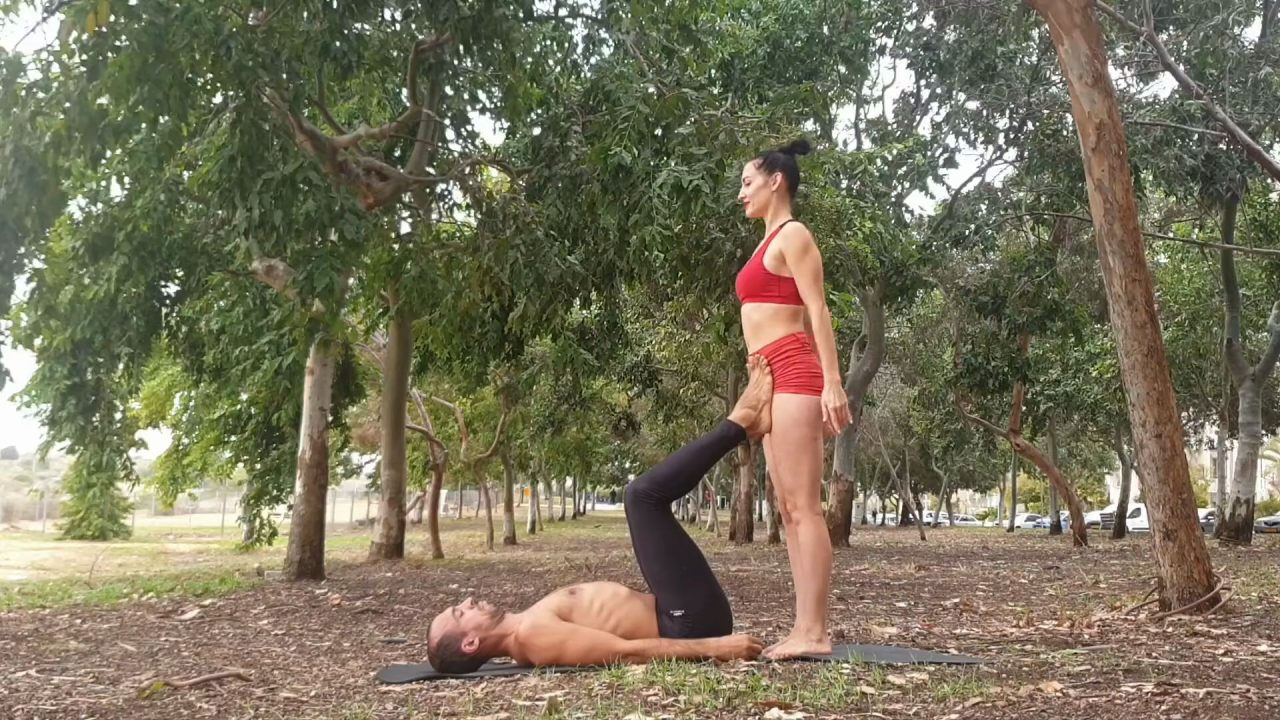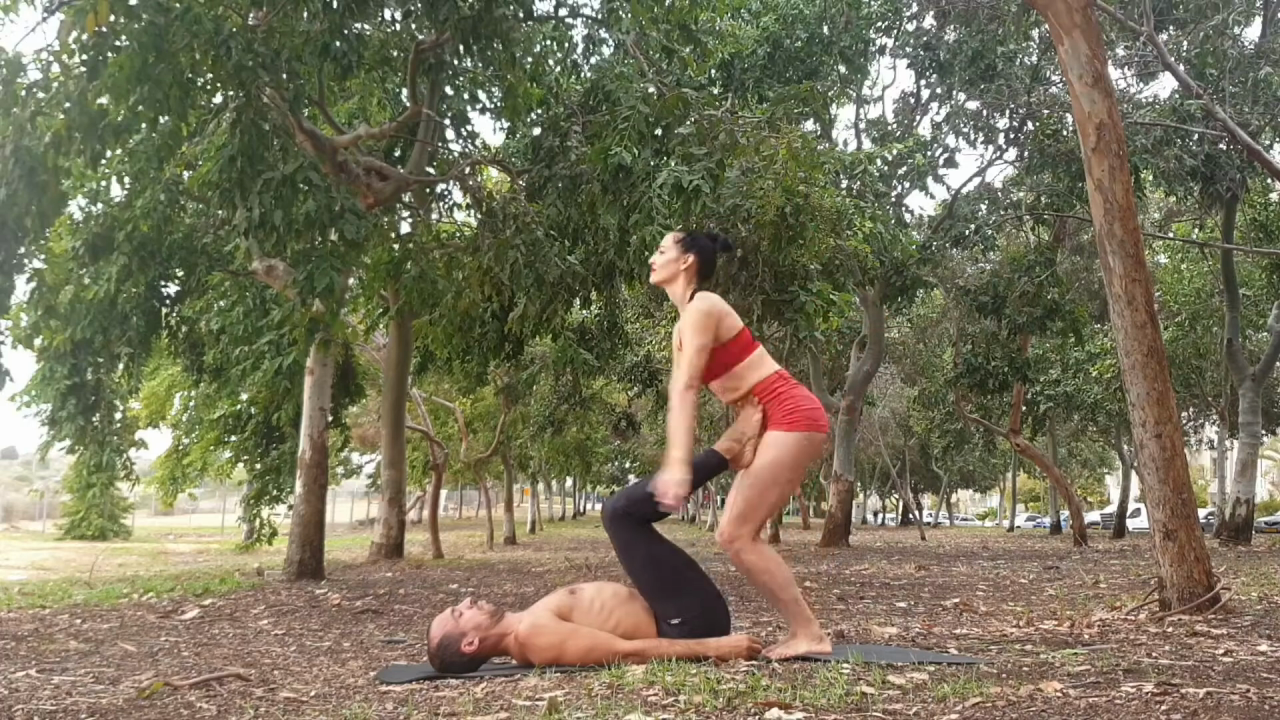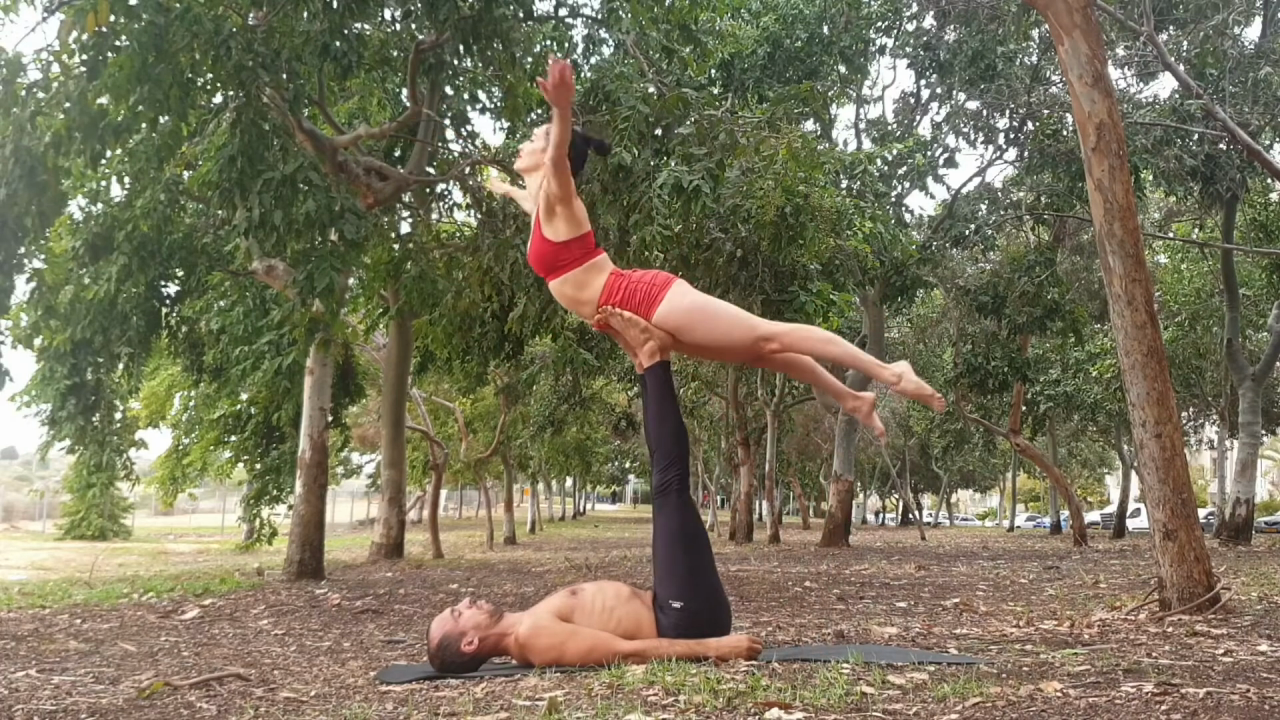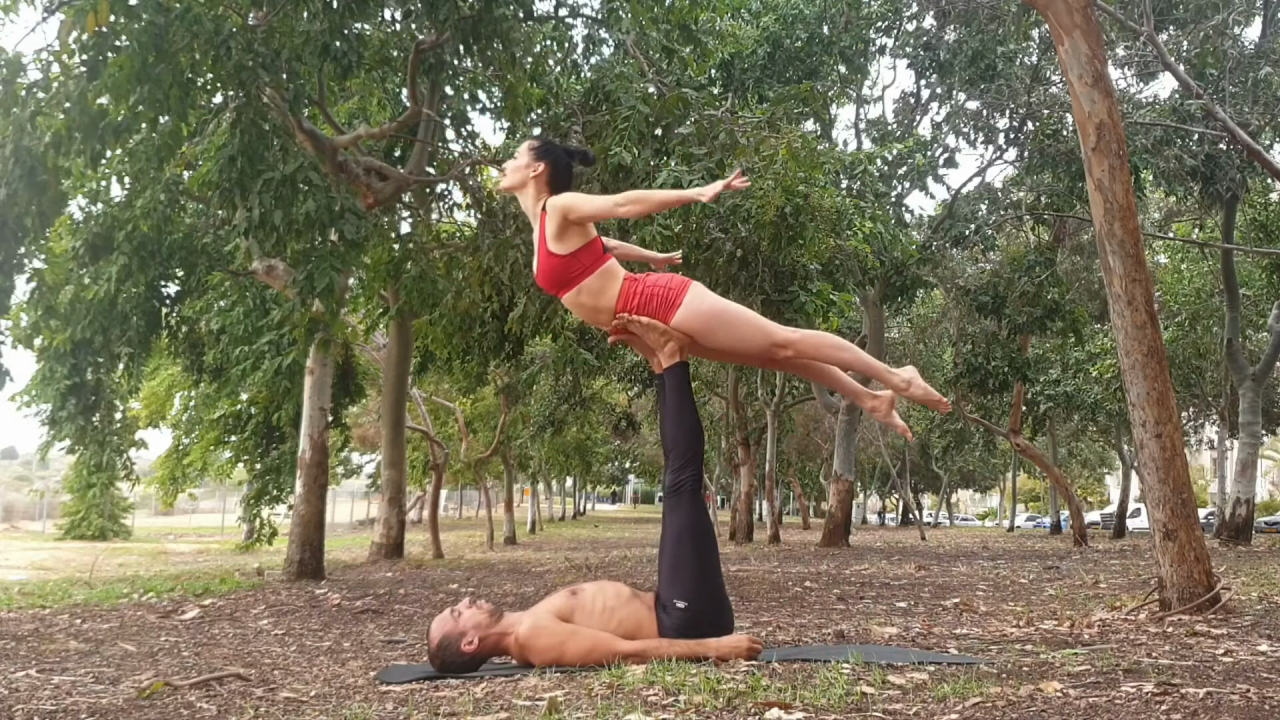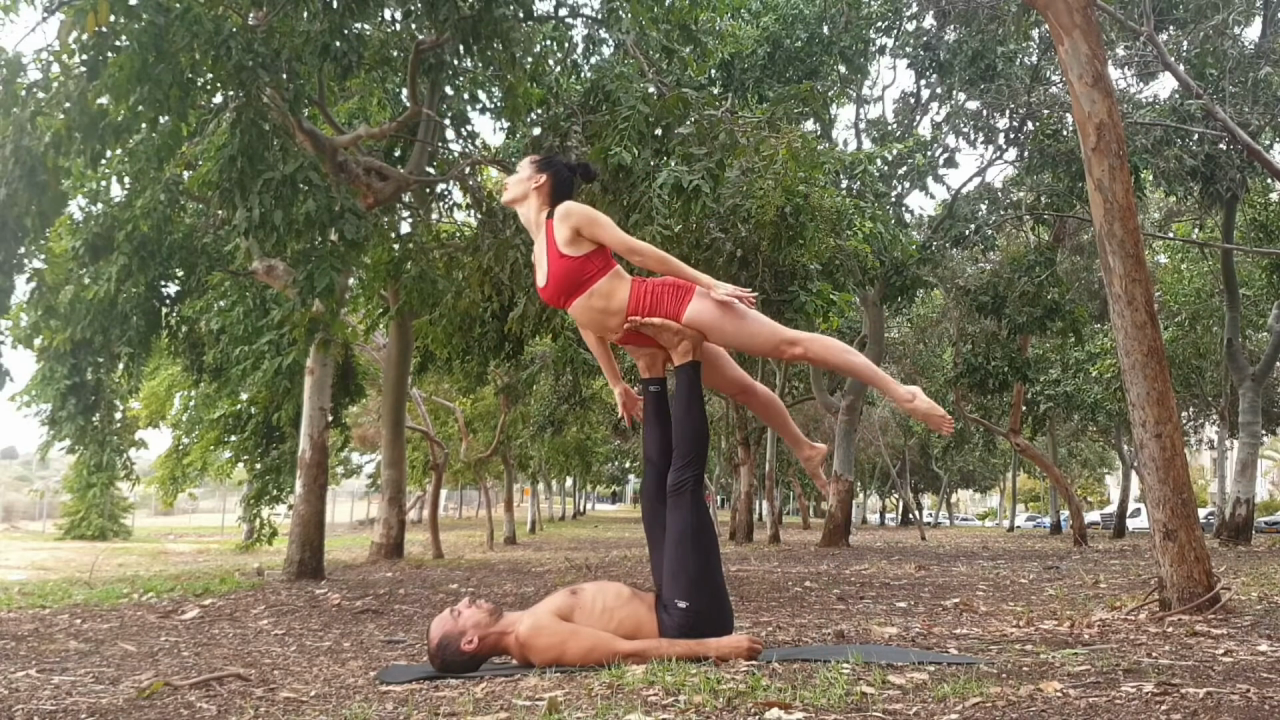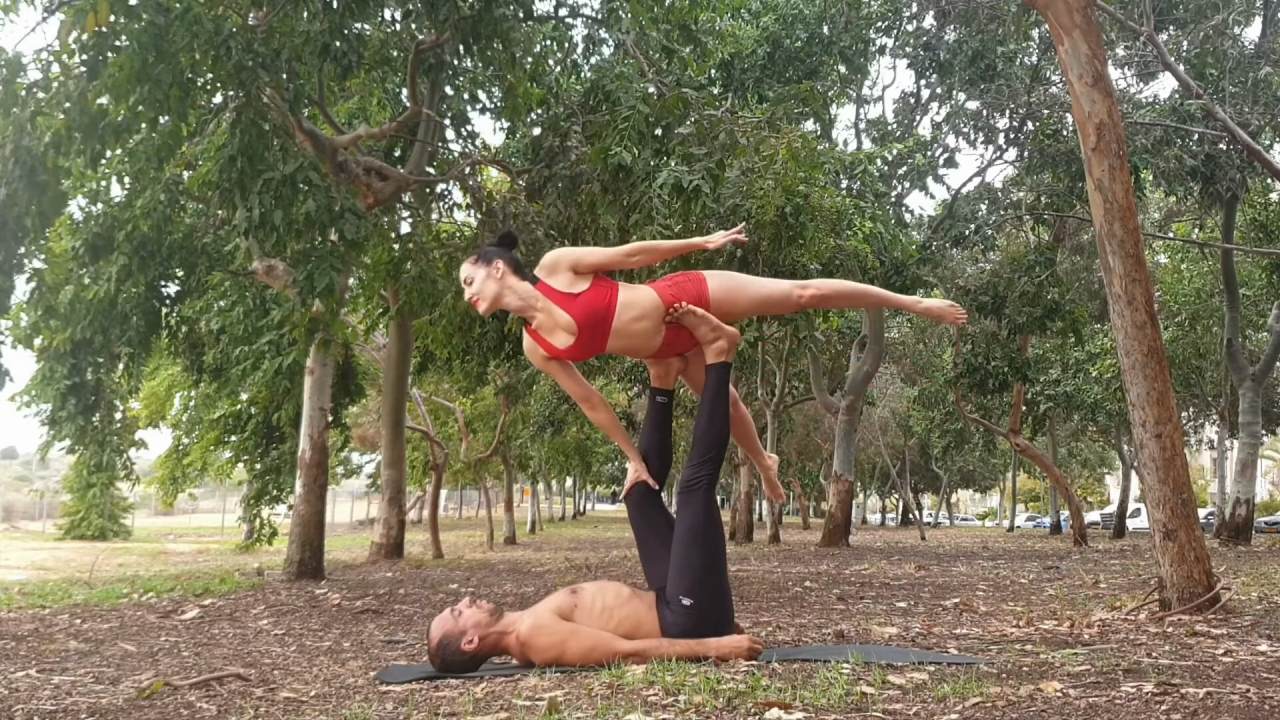
dt=0.7s
person 1, frame 1
left shoulder: (793, 235)
right shoulder: (774, 241)
left elbow: (817, 311)
left wrist: (832, 383)
left hip: (793, 377)
right hip: (779, 381)
left knee: (803, 507)
right knee: (790, 509)
left ankle: (811, 632)
right ankle: (808, 628)
person 1, frame 2
left shoulder: (703, 310)
right shoulder: (689, 321)
left elbow: (683, 390)
right elbow: (682, 390)
left wrist: (677, 464)
right wrist: (675, 463)
left hip: (791, 420)
right hip: (780, 422)
left knee: (736, 535)
right knee: (736, 534)
left ankle: (808, 635)
right ankle: (803, 630)
person 1, frame 3
left shoulder: (558, 198)
right shoulder: (543, 205)
left elbow: (560, 143)
left wrist: (559, 104)
right wrist: (506, 188)
left hip: (651, 302)
right hip: (647, 314)
left knee: (770, 338)
right knee: (758, 348)
left ankle: (887, 371)
right ankle: (853, 400)
person 1, frame 4
left shoulder: (561, 208)
right shoulder: (543, 227)
left elbow: (625, 203)
left wrist: (697, 194)
right wrist: (655, 257)
left hip: (663, 303)
right hip: (652, 323)
left knee: (781, 343)
right knee: (769, 354)
left ankle: (895, 379)
right ankle: (868, 399)
person 1, frame 5
left shoulder: (569, 216)
right shoulder: (538, 253)
left elbow: (638, 250)
right elbow: (587, 319)
left wrist: (710, 283)
right wrist: (616, 382)
left hip: (668, 303)
right hip: (651, 336)
left knee: (789, 343)
right knee: (740, 386)
left ankle: (901, 393)
right ankle: (804, 448)
person 1, frame 6
left shoulder: (555, 265)
right shoulder: (535, 347)
left elbow: (631, 254)
right elbow: (591, 402)
left wrist: (704, 241)
right wrist: (634, 458)
left hip: (689, 299)
right hip: (675, 346)
left knee: (804, 293)
right knee: (723, 402)
left ankle: (914, 303)
right ankle: (763, 464)
person 2, frame 1
left shoulder: (528, 626)
right shoulder: (530, 635)
right elbow: (627, 652)
right wrist: (714, 647)
left hip: (679, 618)
right hip: (690, 622)
left knee: (646, 496)
right knee: (644, 494)
left ankle: (741, 424)
right ankle: (739, 423)
person 2, frame 2
left shoulder: (527, 626)
right shoulder: (529, 636)
right elbow: (626, 654)
right wrist: (715, 646)
left hip: (681, 619)
right hip: (691, 623)
right knee: (620, 512)
left ankle: (729, 447)
right ankle: (725, 451)
person 2, frame 3
left shoulder: (530, 625)
right shoulder: (530, 636)
right elbow: (628, 652)
right wrist: (713, 647)
left hip: (676, 617)
right hip: (686, 622)
right knee: (669, 485)
left ankle: (647, 360)
right ankle: (651, 359)
person 2, frame 4
left shoulder: (530, 624)
right shoulder: (531, 636)
right elbow: (627, 653)
right wrist: (712, 647)
left hip: (674, 617)
right hip: (688, 624)
right knee: (682, 487)
left ankle: (664, 363)
right ankle: (671, 359)
person 2, frame 5
left shoulder: (530, 625)
right shoulder: (531, 635)
right elbow: (628, 652)
right wrist: (712, 646)
left hip: (674, 615)
right hip: (689, 624)
right knee: (683, 486)
left ankle: (653, 369)
right ankle: (684, 357)
person 2, frame 6
left shoulder: (529, 626)
right shoulder: (532, 634)
right elbow: (628, 653)
right wrist: (715, 646)
left hip: (678, 611)
right hip: (689, 623)
left knee: (640, 491)
right knee: (696, 483)
left ankle: (663, 380)
right ankle: (716, 357)
